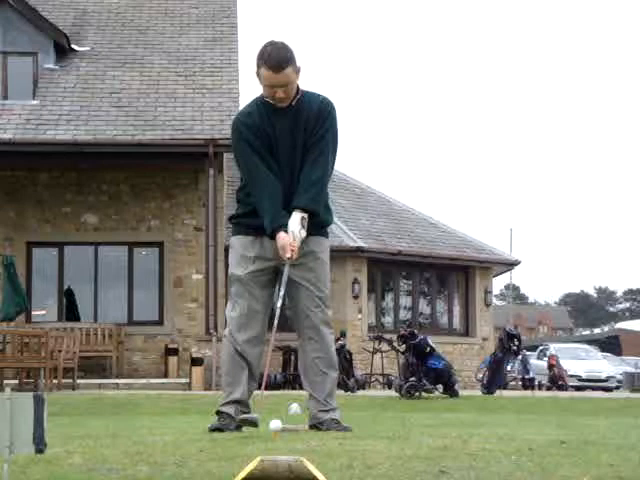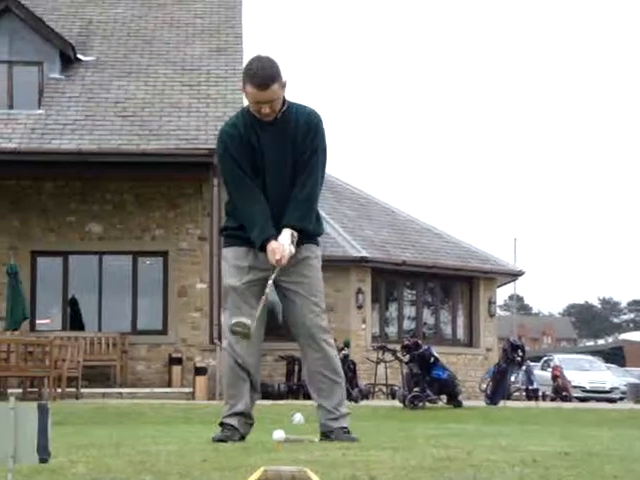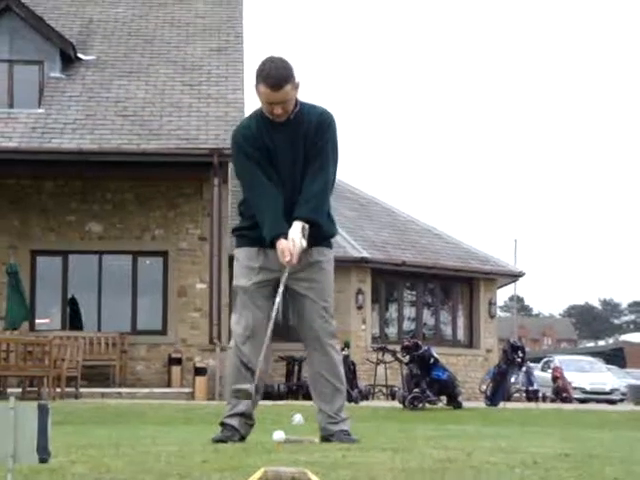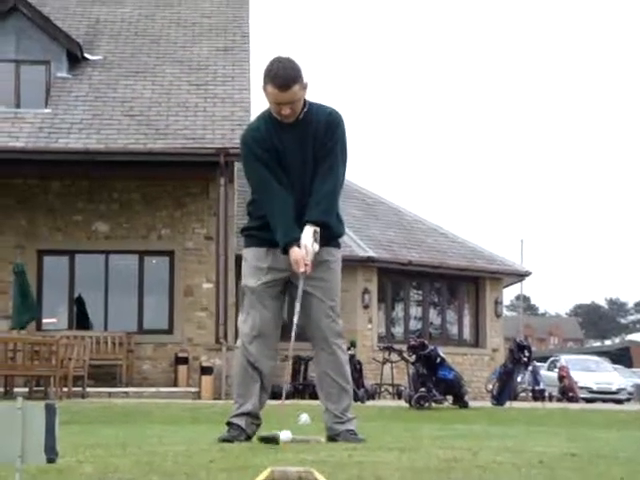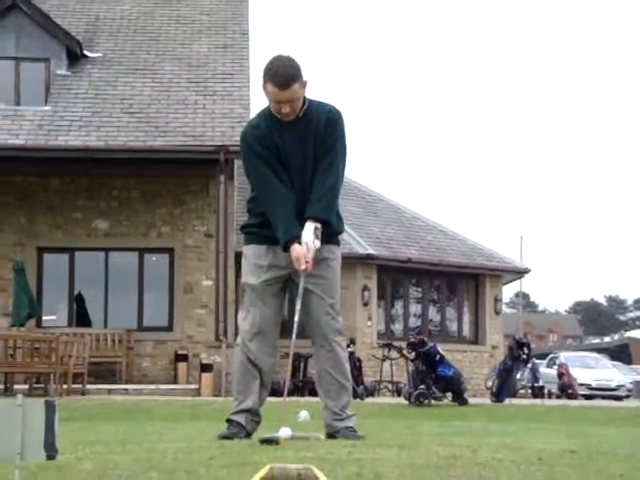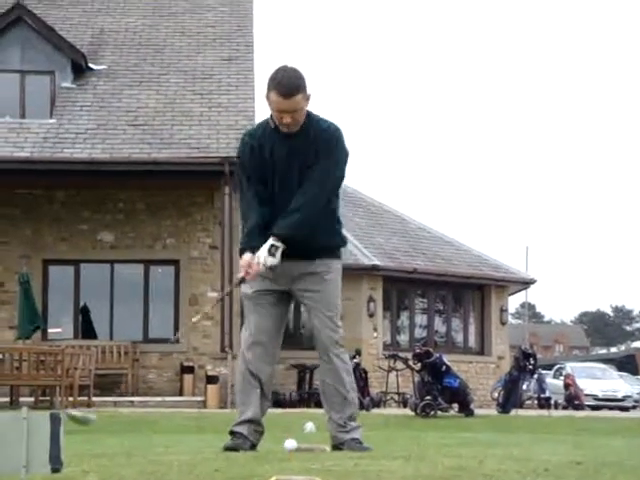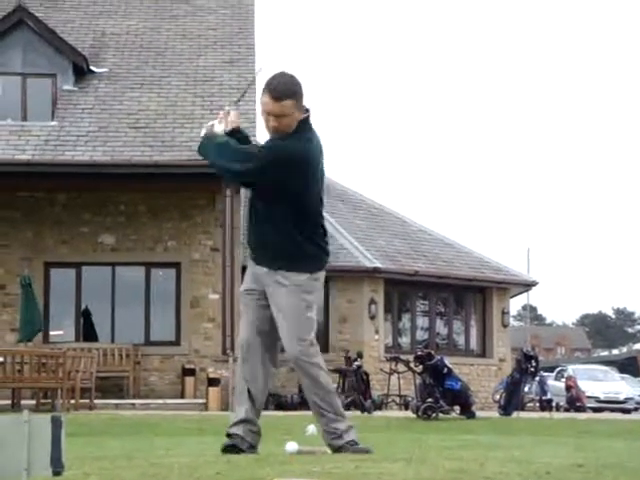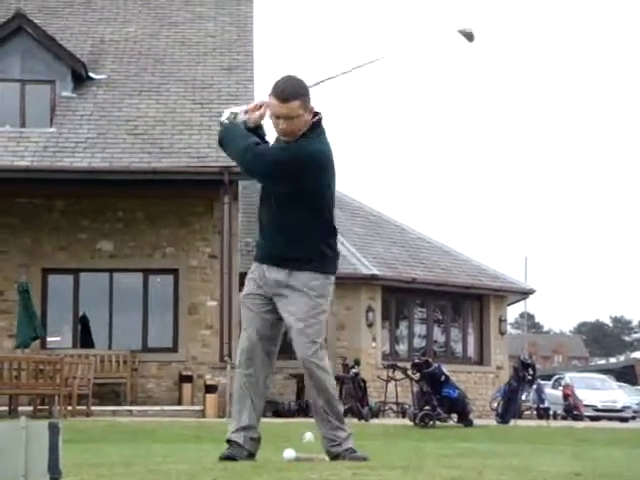
dt=0.4s
person 1, frame 1
left shoulder: (321, 110)
right shoulder: (246, 121)
left elbow: (318, 171)
right elbow: (260, 180)
left wrist: (299, 218)
right wrist: (278, 230)
left hip: (309, 231)
right hip: (254, 232)
left knee: (315, 324)
right knee: (243, 323)
left ankle: (324, 412)
right ankle: (233, 408)
person 1, frame 2
left shoulder: (308, 122)
right shoulder: (232, 133)
left elbow: (309, 183)
right elbow: (243, 193)
left wrist: (289, 234)
right wrist: (267, 241)
left hip: (299, 242)
right hip: (245, 244)
left knee: (315, 332)
right knee: (239, 336)
left ankle: (334, 420)
right ankle: (236, 419)
person 1, frame 3
left shoulder: (320, 122)
right shoulder: (245, 134)
left elbow: (320, 181)
right elbow: (260, 191)
left wrist: (300, 227)
right wrist: (279, 238)
left hip: (312, 243)
right hip: (257, 244)
left knee: (321, 335)
right knee: (246, 335)
left ankle: (334, 423)
right ankle: (237, 420)
person 1, frame 4
left shoulder: (329, 122)
right shoulder: (255, 136)
left elbow: (329, 182)
right elbow: (271, 194)
left wrist: (312, 230)
right wrist: (291, 243)
left hip: (320, 243)
right hip: (266, 244)
left knee: (328, 335)
right knee: (254, 334)
left ankle: (341, 422)
right ankle: (244, 419)
person 1, frame 5
left shoulder: (329, 120)
right shoulder: (255, 133)
left elbow: (329, 180)
right elbow: (272, 192)
left wrist: (312, 227)
right wrist: (291, 240)
left hip: (320, 241)
right hip: (267, 242)
left knee: (328, 332)
right knee: (254, 332)
left ankle: (340, 419)
right ankle: (243, 416)
person 1, frame 6
left shoulder: (327, 138)
right shoulder: (253, 142)
left elbow: (312, 200)
right elbow: (252, 202)
left wrist: (274, 244)
right wrist: (250, 249)
left hip: (318, 258)
right hip: (266, 257)
left knee: (330, 344)
right knee: (255, 344)
left ankle: (347, 431)
right ankle: (247, 429)
person 1, frame 7
left shoulder: (292, 152)
right shoulder: (291, 138)
left elbow: (229, 162)
right elbow: (248, 160)
left wrist: (213, 135)
right wrist: (233, 132)
left hip: (295, 270)
right hip: (263, 264)
left knee: (301, 351)
right knee: (251, 346)
left ankle: (340, 434)
right ankle: (243, 432)
person 1, frame 8
left shoulder: (307, 150)
right shoulder: (280, 146)
left elbow: (248, 155)
left wrist: (234, 125)
right wrist: (252, 125)
left hip: (310, 271)
right hip: (267, 267)
left knee: (310, 355)
right knee: (250, 354)
left ankle: (340, 441)
right ankle: (244, 439)
